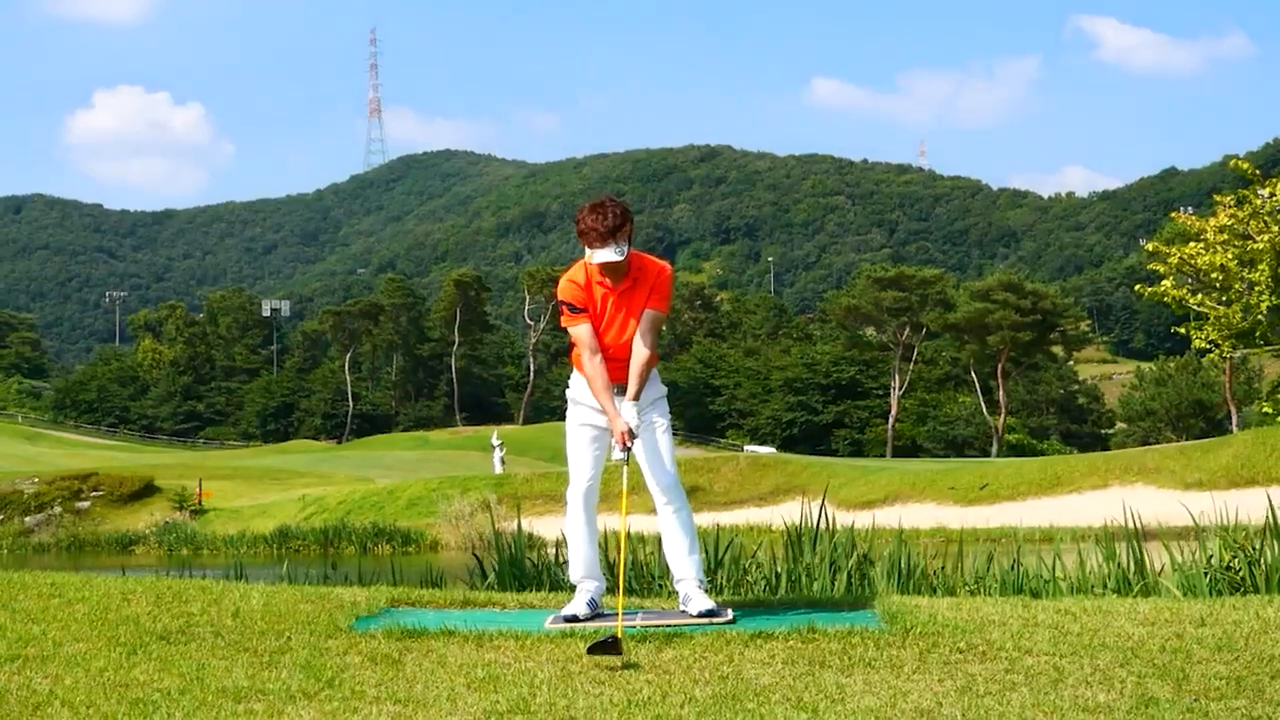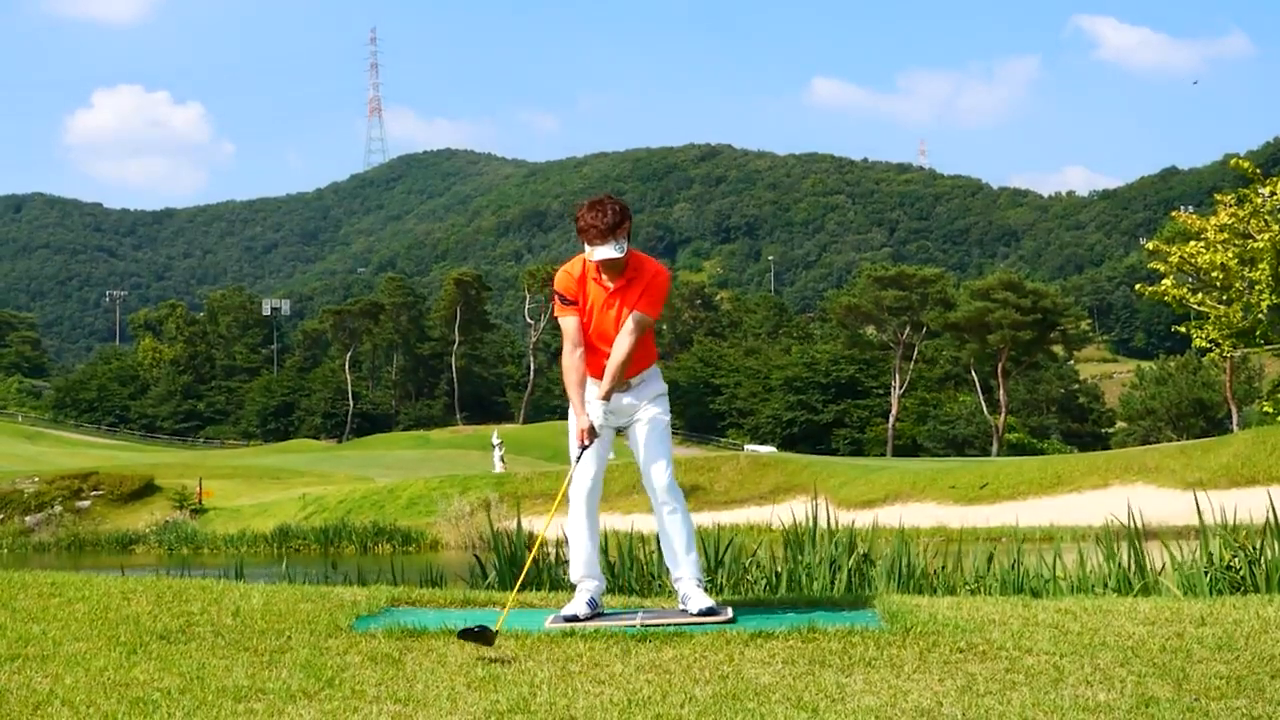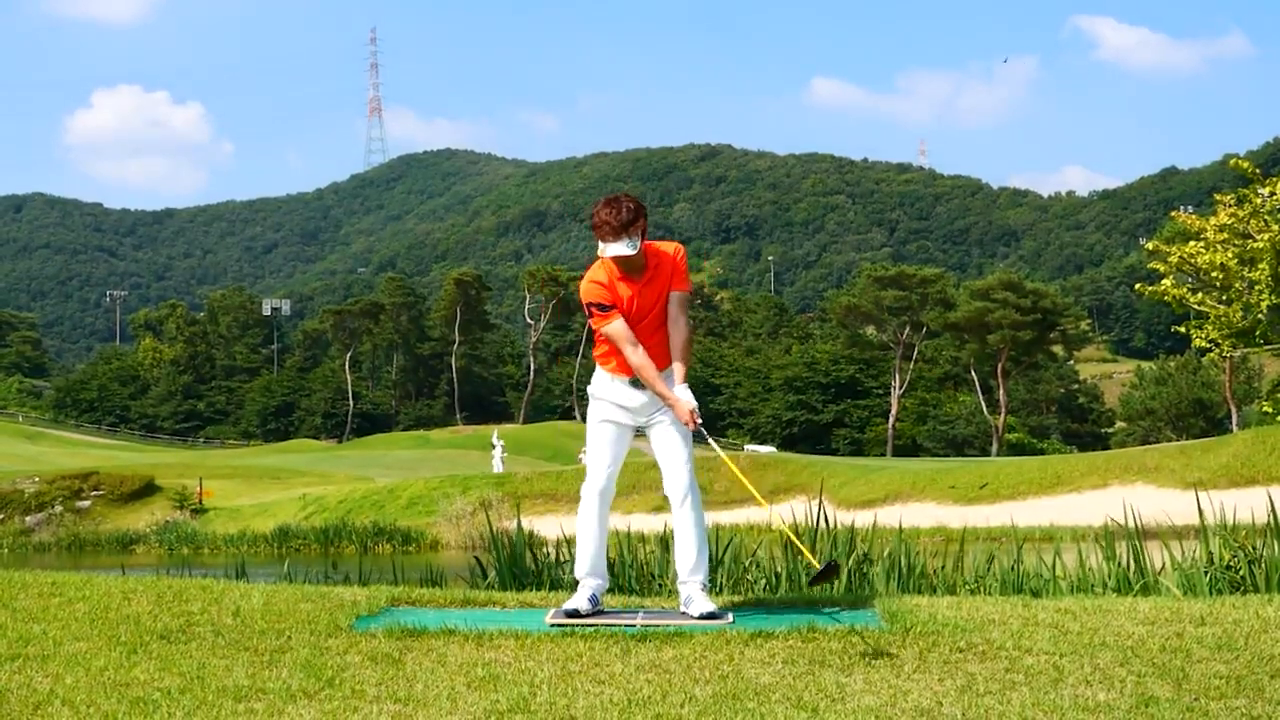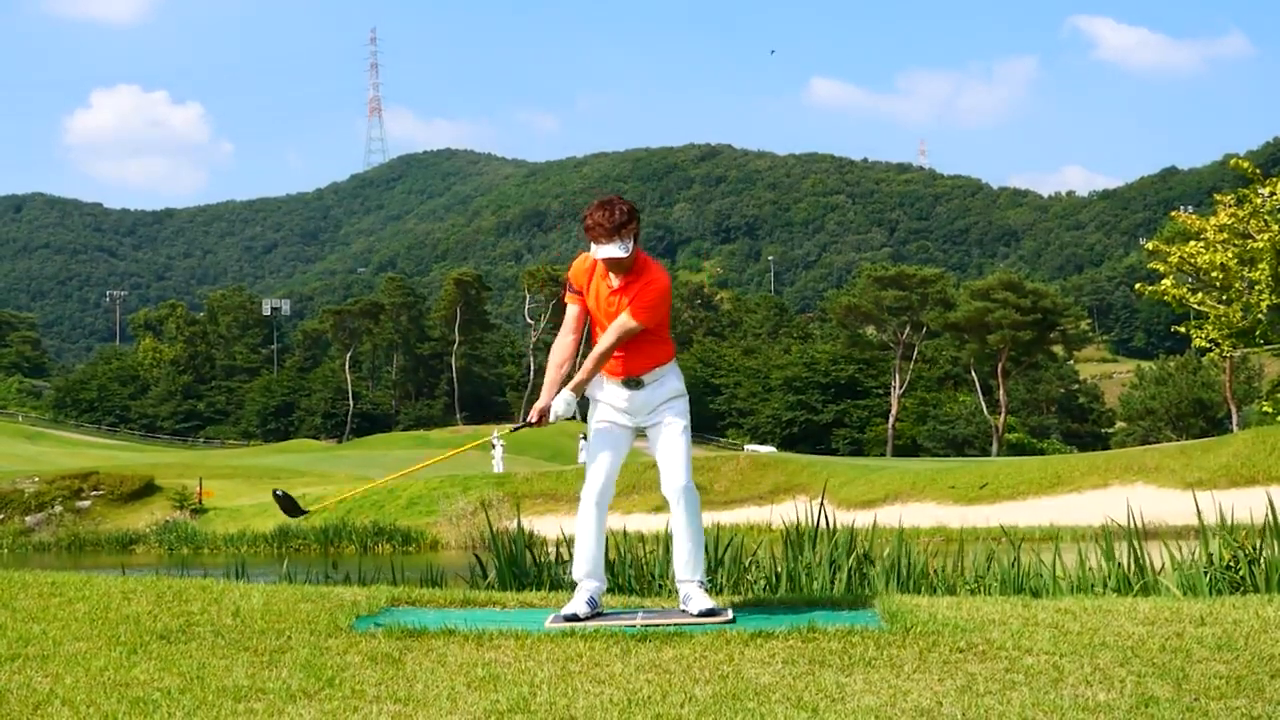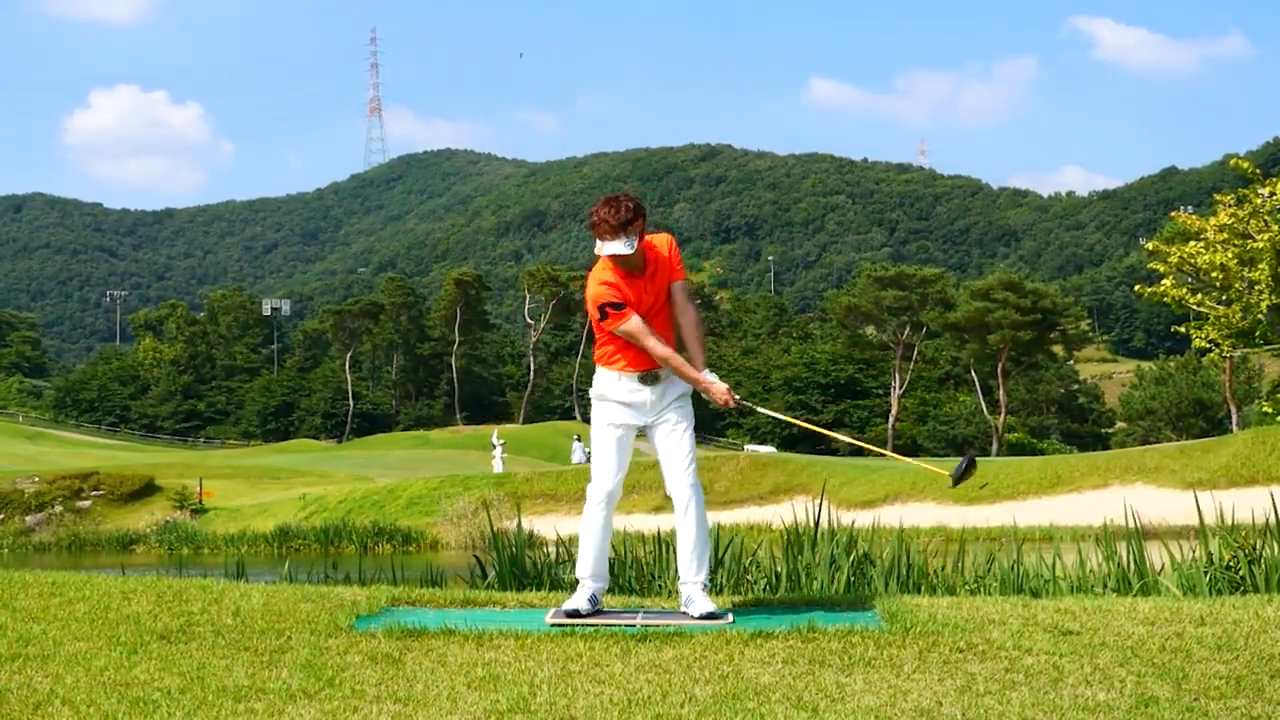
dt=1s
person 1, frame 1
left shoulder: (658, 274)
right shoulder: (572, 285)
left elbow: (645, 342)
right elbow: (590, 355)
left wrist: (631, 403)
right wrist: (612, 415)
left hip: (644, 390)
right hip: (589, 392)
left knee: (667, 485)
right knee: (582, 489)
left ankle: (690, 587)
right ankle: (588, 589)
person 1, frame 2
left shoulder: (655, 275)
right shoulder: (569, 278)
left elbow: (628, 340)
right elbow: (574, 348)
left wrist: (603, 401)
right wrist: (579, 411)
left hip: (643, 387)
right hip: (588, 388)
left knee: (663, 484)
right knee: (583, 489)
left ankle: (688, 584)
right ankle: (587, 588)
person 1, frame 3
left shoulder: (673, 256)
right shoulder: (595, 284)
left elbow: (676, 321)
right elbow: (631, 349)
left wrist: (682, 385)
right wrist: (672, 401)
left hip: (668, 385)
right hip: (612, 388)
left knee: (682, 484)
right knee: (597, 486)
left ankle: (692, 588)
right ankle: (590, 586)
person 1, frame 4
left shoulder: (655, 282)
right shoulder: (583, 269)
left elbow: (610, 342)
right elbow: (569, 336)
left wrist: (571, 393)
right wrist: (546, 394)
left hip: (660, 388)
right hip: (610, 391)
left knee: (678, 485)
right knee: (595, 489)
left ankle: (691, 586)
right ankle: (588, 588)
person 1, frame 5
left shoulder: (666, 247)
right shoulder: (601, 287)
left elbow: (685, 312)
right elbow: (651, 344)
left wrist: (704, 373)
right wrist: (704, 384)
left hip: (668, 386)
right hip: (617, 390)
left knee: (686, 486)
right knee: (603, 489)
left ankle: (693, 589)
right ankle: (590, 587)
